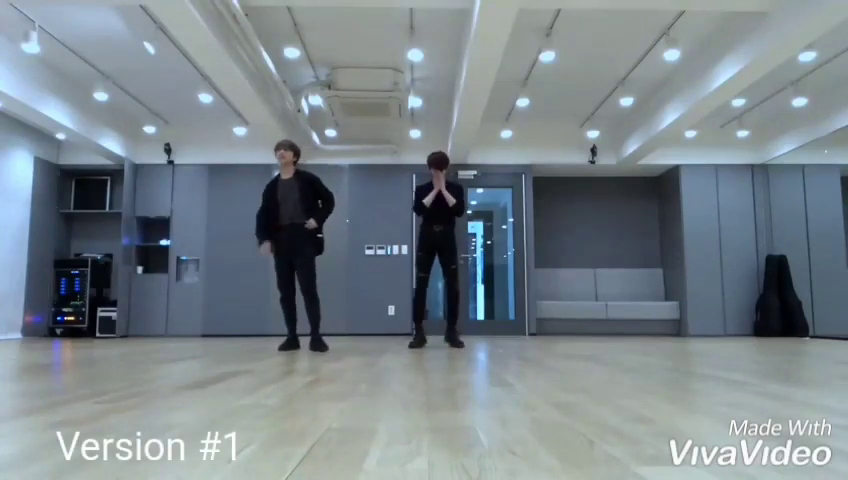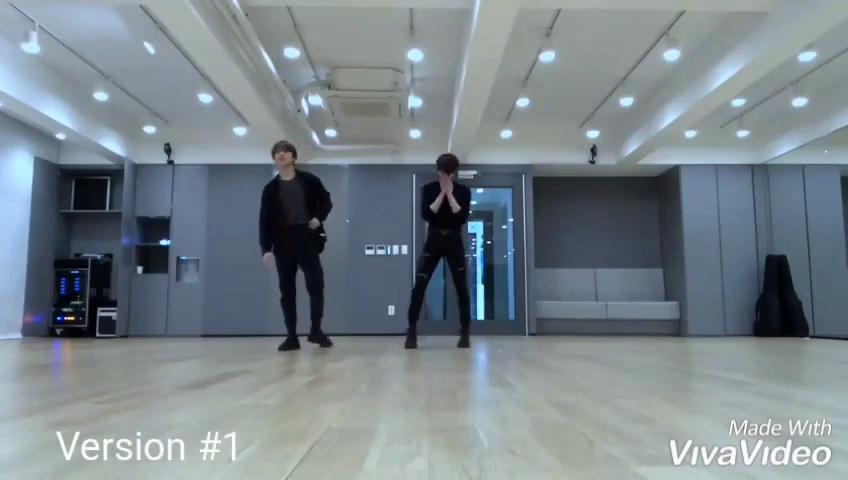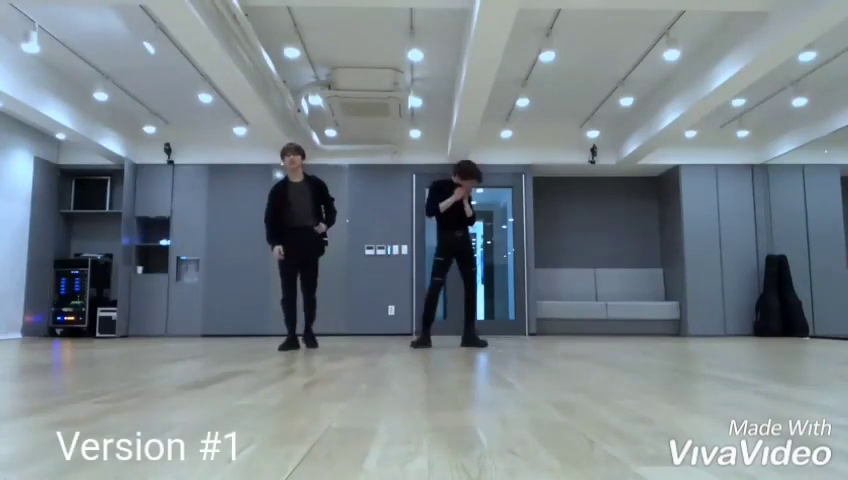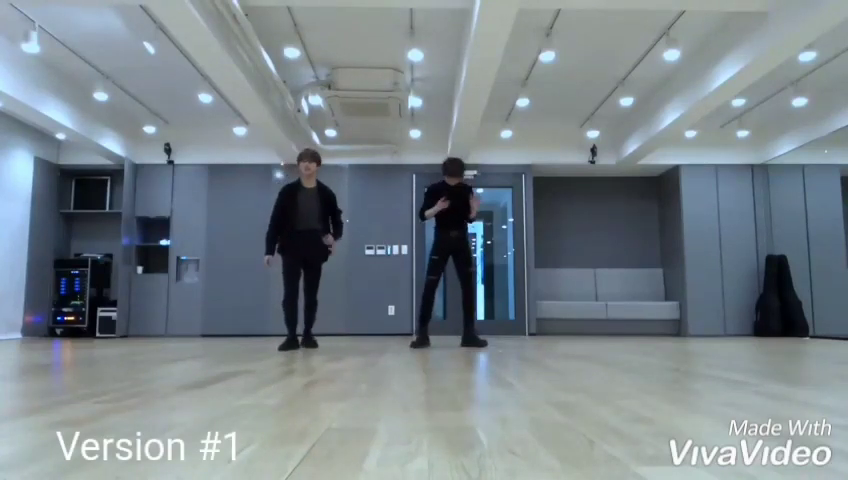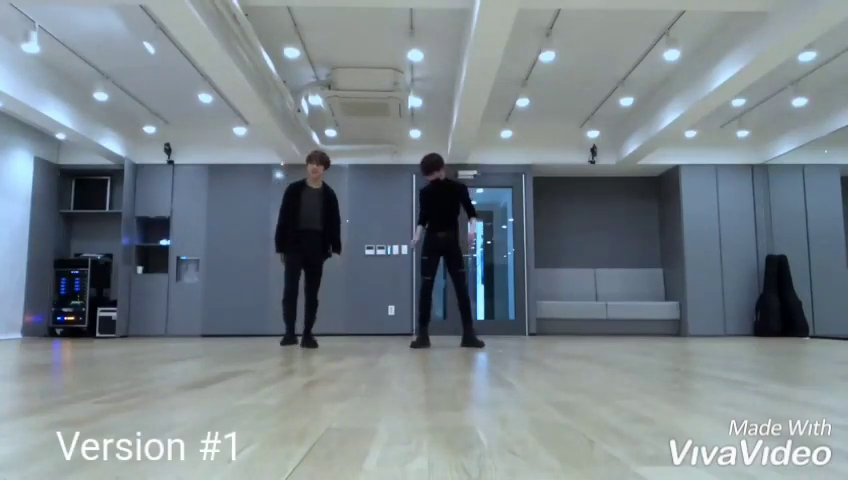
dt=0.3s
person 1, frame 1
left shoulder: (308, 179)
right shoulder: (272, 186)
left elbow: (328, 200)
right elbow: (263, 215)
left wrist: (317, 219)
right wrist: (264, 238)
left hip: (304, 239)
right hip: (281, 241)
left knee: (308, 287)
right knee: (285, 290)
left ankle: (316, 336)
right ankle: (292, 337)
person 1, frame 2
left shoulder: (309, 181)
right shoulder: (271, 189)
left elbow: (325, 201)
right elbow: (265, 220)
left wrist: (319, 218)
right wrist: (266, 248)
left hip: (308, 239)
right hip: (283, 242)
left knee: (316, 285)
right knee: (287, 290)
left ankle: (316, 330)
right ankle: (292, 336)
person 1, frame 3
left shoulder: (316, 184)
right shoulder: (278, 189)
left elbow: (330, 207)
right elbow: (270, 219)
left wrist: (327, 223)
right wrist: (274, 243)
left hip: (311, 242)
right hip: (288, 243)
left knee: (309, 291)
right knee: (288, 291)
left ankle: (308, 331)
right ankle: (291, 336)
person 1, frame 4
left shoulder: (326, 193)
right shoulder: (288, 191)
left elbow: (336, 218)
right elbow: (276, 221)
left wrist: (334, 236)
right wrist: (269, 249)
left hip: (316, 247)
right hip: (292, 245)
left knee: (311, 293)
right knee: (290, 292)
left ankle: (307, 334)
right ankle: (291, 336)
person 1, frame 5
left shoulder: (329, 195)
right shoulder: (294, 190)
left elbow: (334, 224)
right elbow: (283, 219)
left wrist: (336, 248)
right wrist: (280, 247)
left hip: (317, 247)
right hip: (294, 245)
left knee: (312, 293)
right knee: (290, 289)
left ankle: (307, 334)
right ankle: (289, 332)
person 2, frame 1
left shoulder: (456, 188)
right shoulder: (422, 189)
left elbow: (459, 211)
right elbow: (418, 210)
left wrist: (443, 189)
right wrist: (435, 190)
left hip: (447, 237)
right hip: (427, 237)
left knee: (452, 285)
right knee: (421, 285)
left ankle: (452, 331)
right ankle: (418, 332)
person 2, frame 2
left shoulder: (463, 191)
right shoulder: (429, 189)
left elbow: (463, 217)
right elbow: (426, 214)
left wrist: (450, 195)
right wrist: (442, 195)
left hip: (454, 240)
right hip: (433, 239)
left knee: (462, 287)
right knee: (420, 285)
left ankle: (465, 332)
right ankle: (411, 331)
person 2, frame 3
left shoulder: (467, 195)
right shoulder: (438, 187)
left elbow: (471, 221)
right elbow: (430, 211)
left wrist: (464, 200)
right wrist: (454, 197)
left hip: (464, 242)
right hip: (446, 241)
left knee: (471, 287)
right knee: (435, 286)
left ankle: (469, 334)
right ankle: (425, 334)
person 2, frame 4
left shoulder: (466, 191)
right shoulder: (433, 190)
right elbow: (423, 214)
left wrist: (474, 208)
right wrist: (436, 209)
left hip: (461, 241)
right hip: (441, 240)
left knee: (468, 287)
right knee: (430, 286)
left ankle: (469, 333)
right ankle: (422, 333)
person 2, frame 5
left shoulder: (458, 189)
right shoulder: (425, 192)
left elbow: (471, 212)
left wrist: (472, 228)
right wrist: (417, 235)
left hip: (451, 241)
right hip: (431, 241)
left knee: (461, 287)
right knee: (426, 287)
left ankle: (468, 334)
right ankle: (423, 334)
